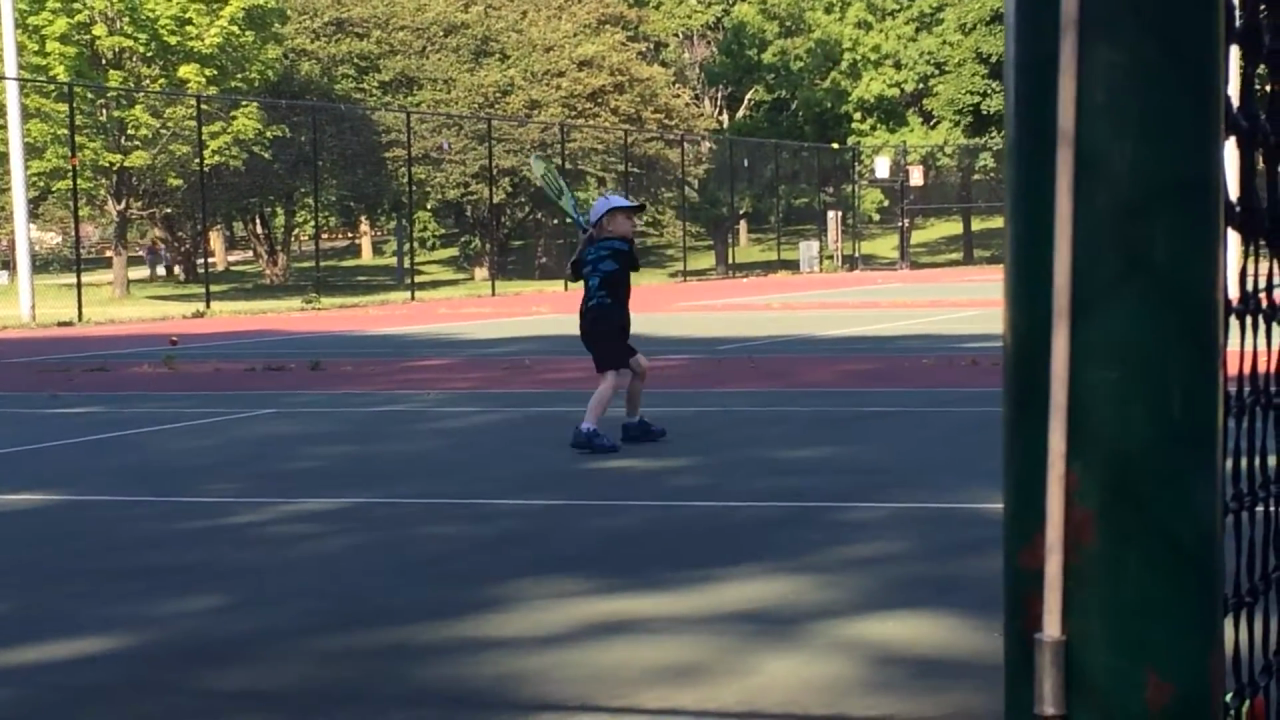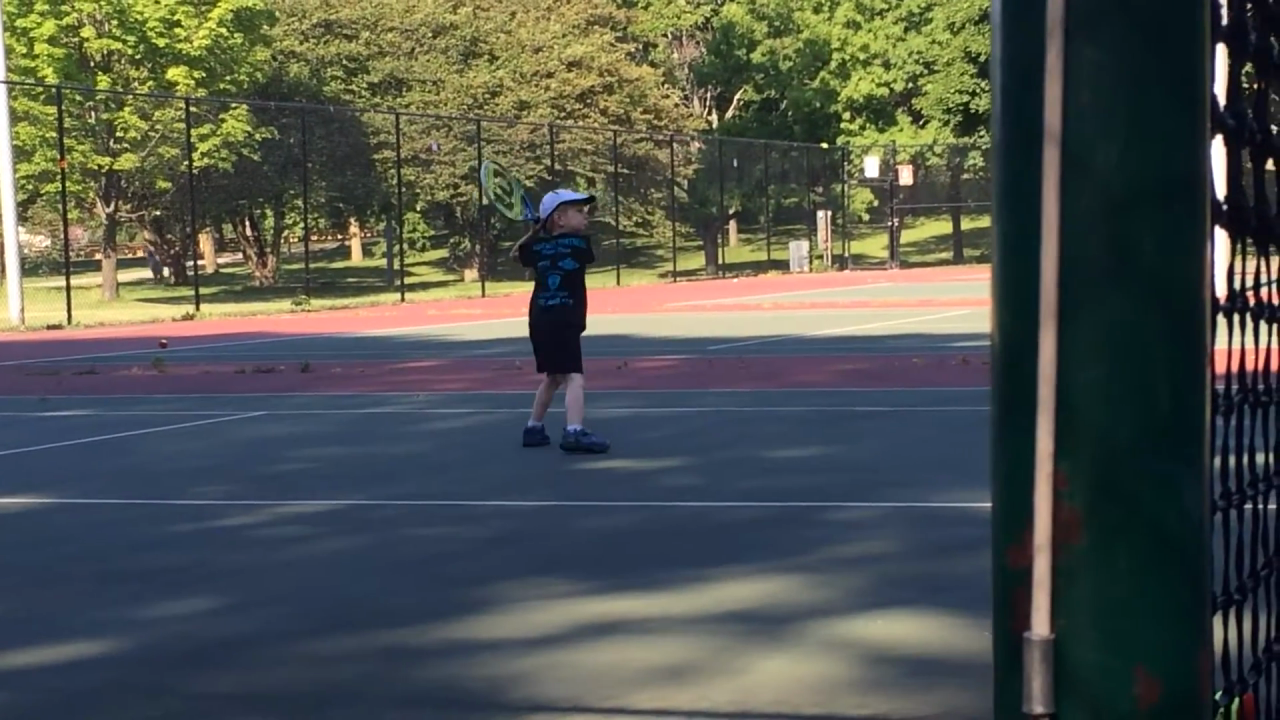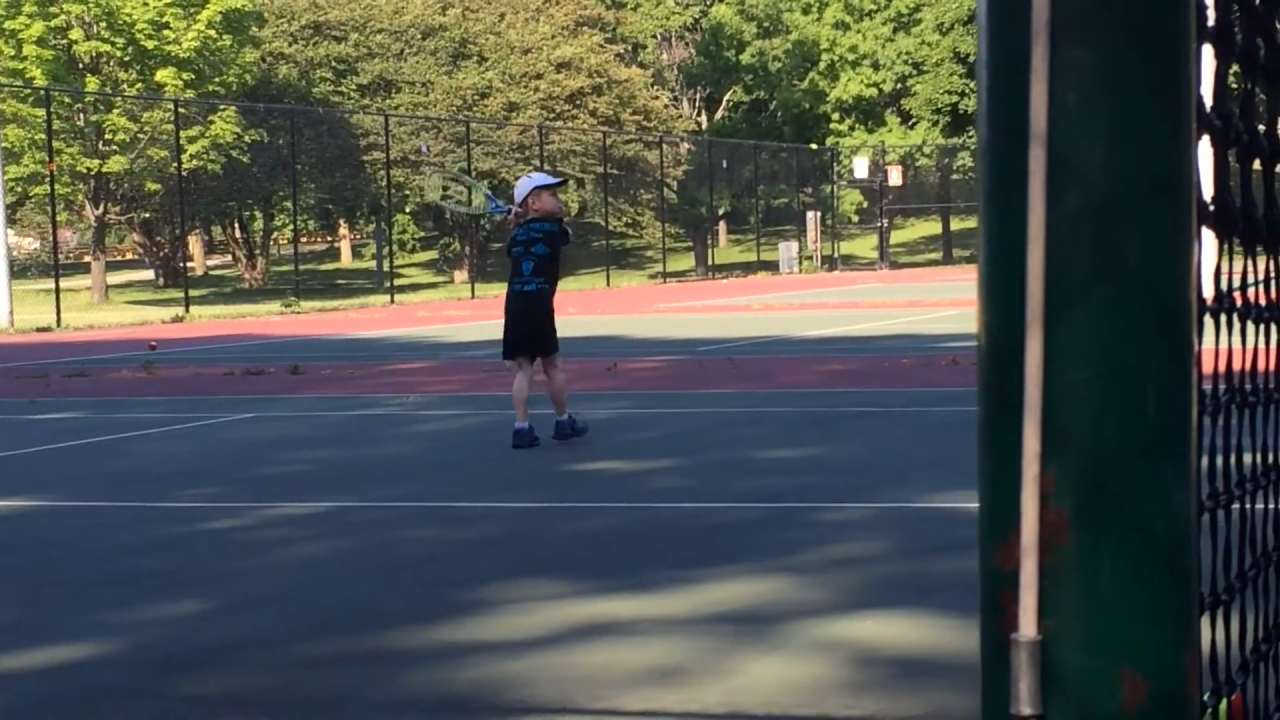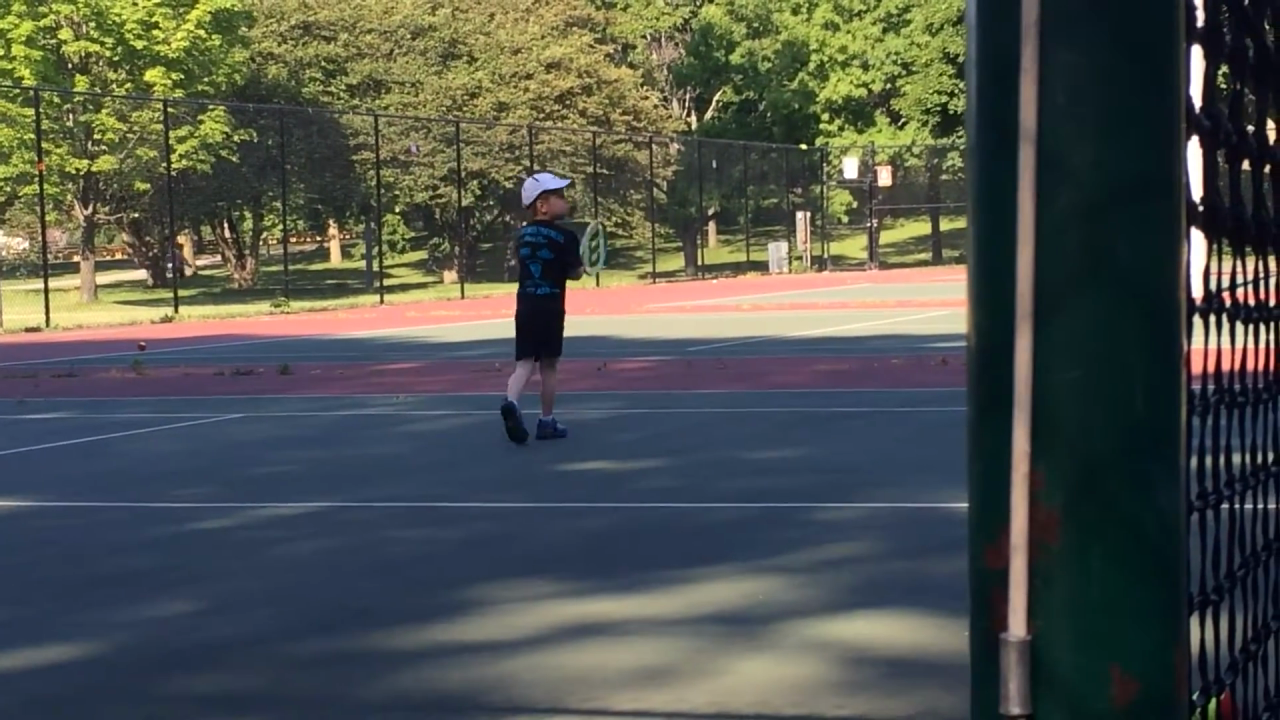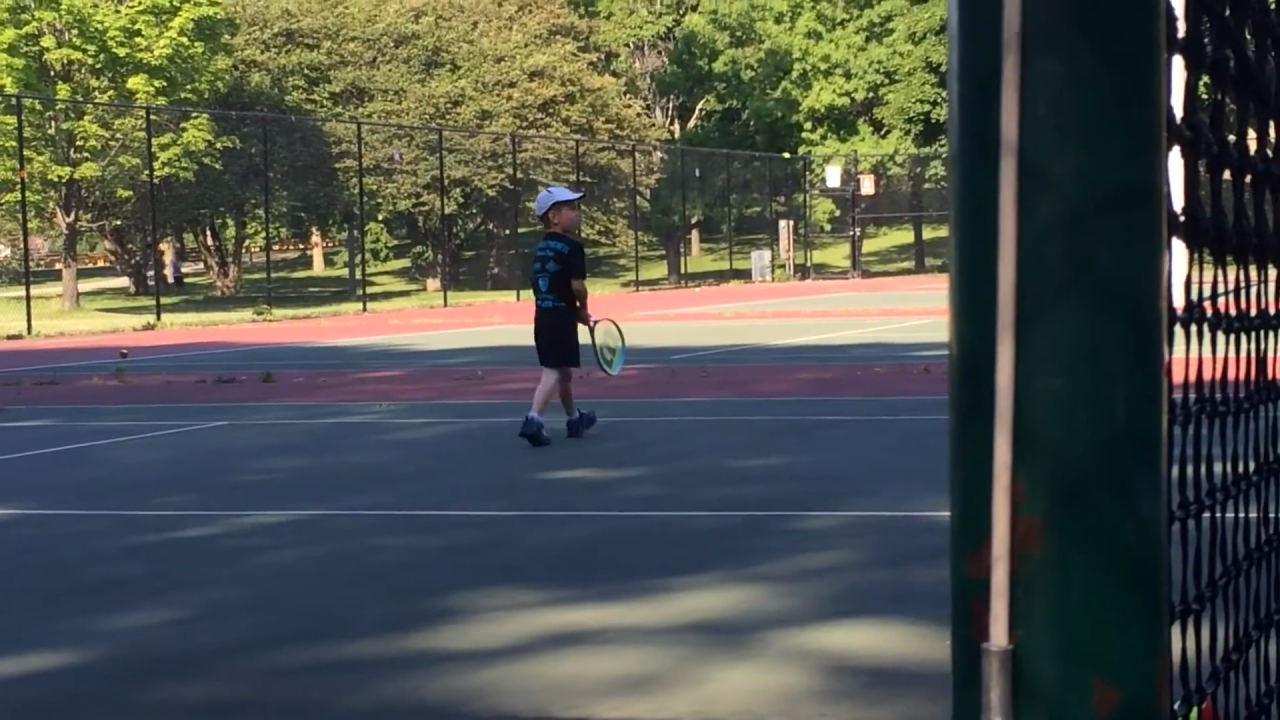
dt=0.4s
person 1, frame 1
left shoulder: (587, 252)
right shoulder: (622, 247)
left elbow: (573, 273)
right elbow: (633, 265)
left wrist: (584, 243)
left hip: (595, 324)
right hip: (604, 326)
left knee: (641, 367)
right knee: (611, 379)
left ankle: (634, 423)
right ankle: (587, 431)
person 1, frame 2
left shoulder: (538, 247)
right shoulder: (580, 243)
left elbow: (517, 253)
left wrist: (536, 232)
left hip: (539, 322)
right hip: (562, 324)
left knee: (554, 377)
right knee: (575, 380)
left ankle: (534, 428)
right ankle: (574, 432)
person 1, frame 3
left shoulder: (517, 233)
right shoulder: (554, 227)
right elbow: (566, 235)
left wrist: (517, 222)
left hip: (514, 308)
right hip: (539, 307)
left knee: (523, 369)
right knee: (552, 365)
left ankle: (522, 427)
right ankle: (562, 420)
person 1, frame 4
left shoulder: (524, 234)
right shoulder: (564, 236)
right elbow: (575, 273)
right wrist: (579, 265)
left hip: (525, 307)
right hip: (551, 308)
left knee: (524, 365)
right knee: (549, 367)
left ankle: (512, 403)
right ankle: (546, 422)
person 1, frame 5
left shoulder: (541, 247)
right shoulder: (572, 247)
left elbow: (544, 285)
right elbow: (577, 286)
right wrist: (583, 310)
left hip: (543, 318)
right hip: (561, 319)
left knee: (563, 373)
right knee: (553, 374)
left ankle: (575, 419)
right ankle: (533, 420)
